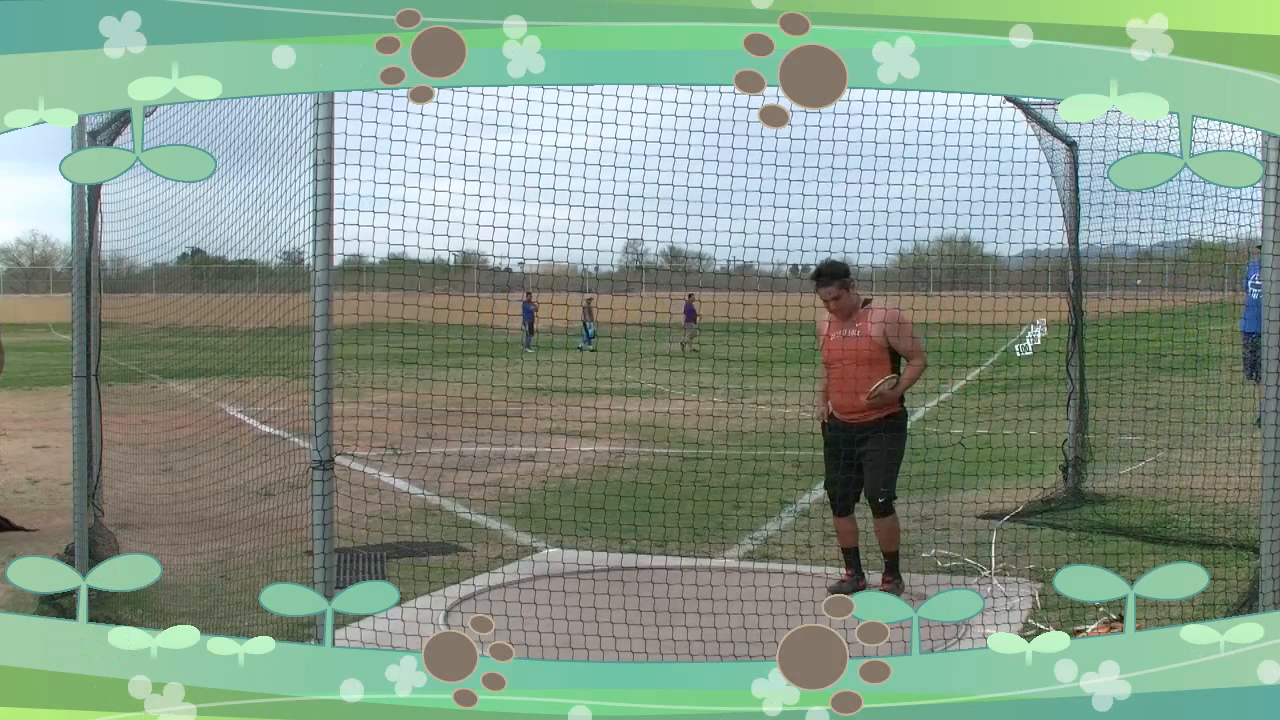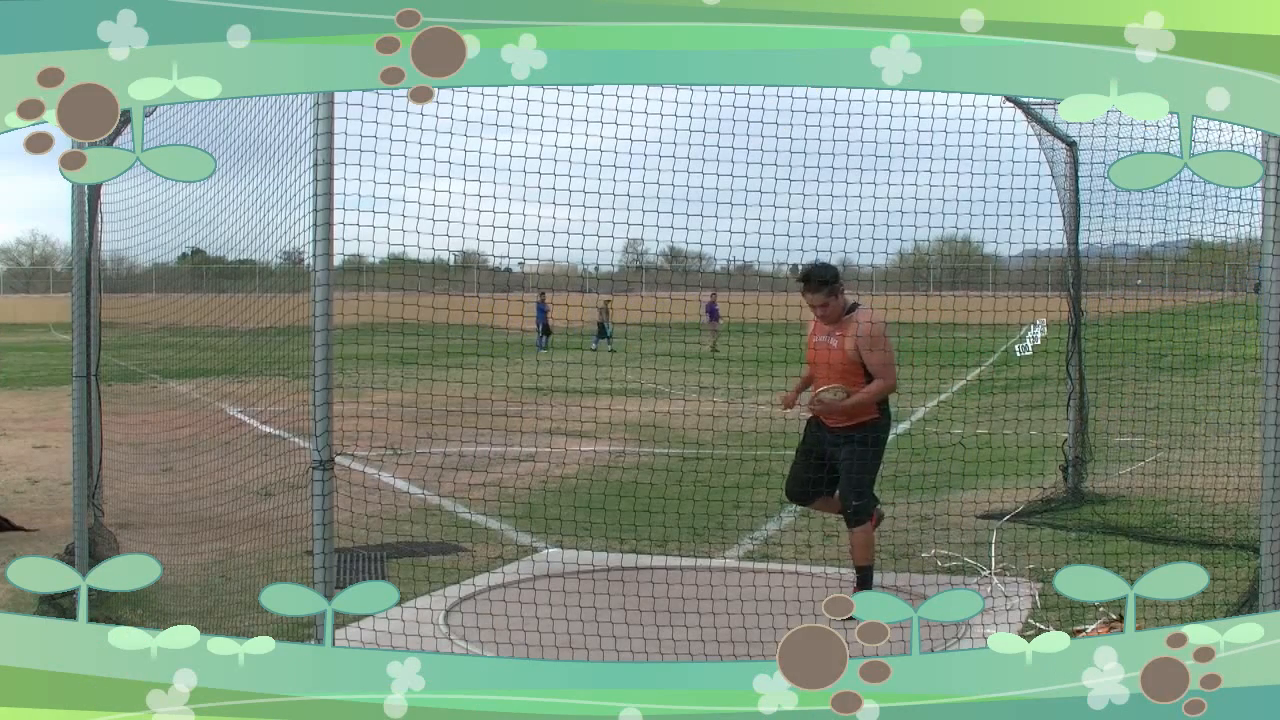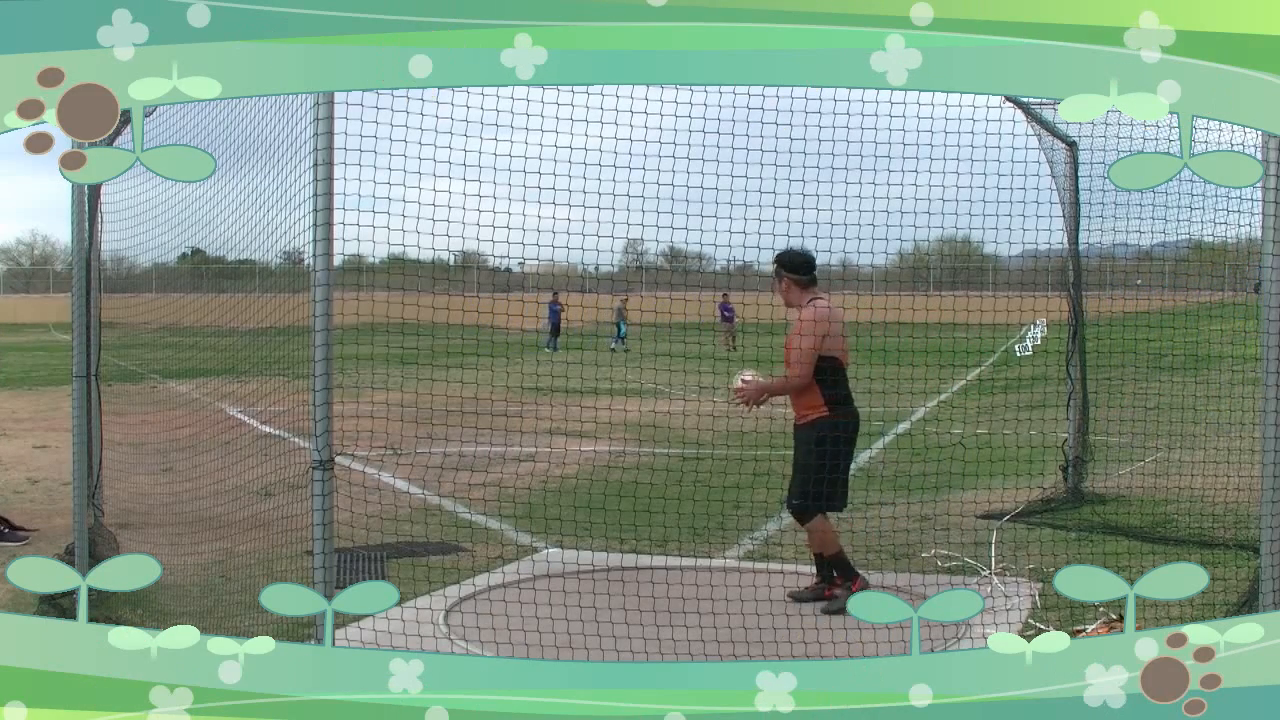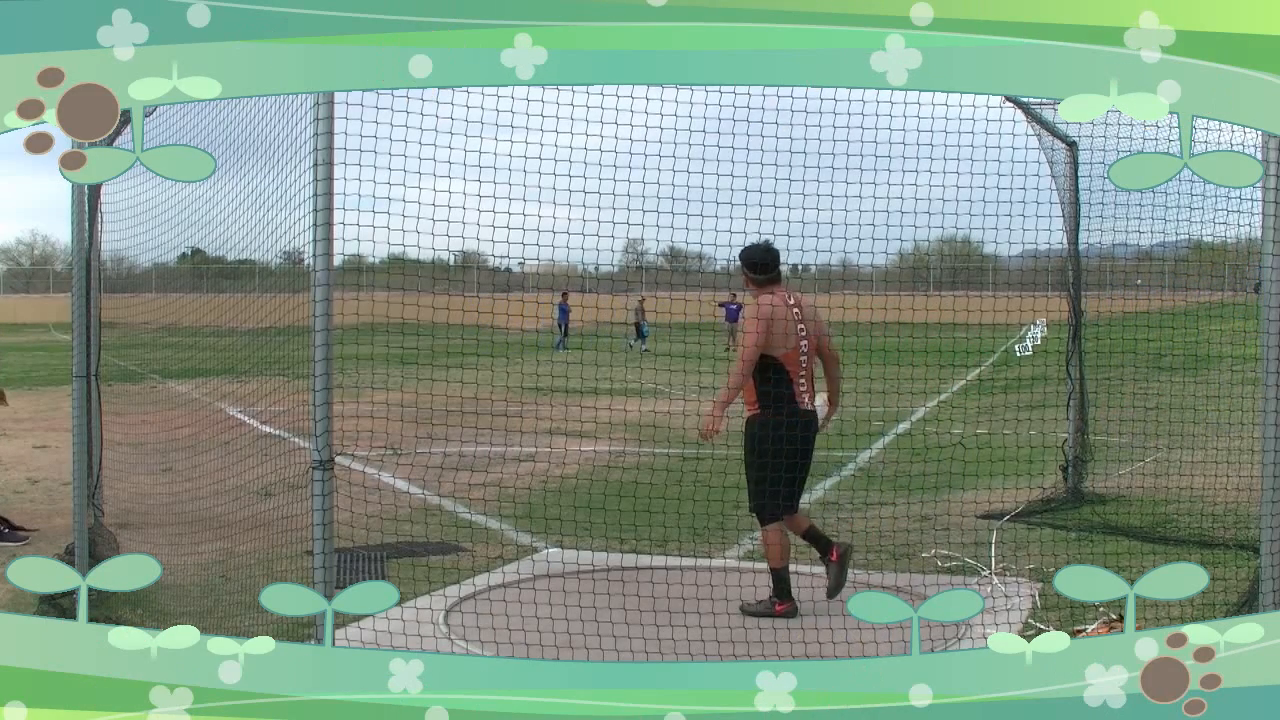
dt=0.7s
person 1, frame 1
left shoulder: (885, 317)
right shoulder: (824, 325)
left elbow: (918, 360)
left wrist: (895, 393)
right wrist: (822, 401)
left hip: (883, 424)
right hip: (840, 426)
left knee: (879, 499)
right knee: (839, 502)
left ankle: (892, 575)
right ankle: (853, 573)
person 1, frame 2
left shoulder: (867, 325)
right shoulder: (816, 322)
left elbow: (887, 382)
left wrist: (843, 406)
right wrist: (797, 389)
left hip: (863, 429)
right hip: (823, 424)
left knee: (853, 510)
right knee: (798, 490)
left ankle: (865, 590)
right ankle: (867, 512)
person 1, frame 3
left shoulder: (811, 314)
right shoulder: (818, 311)
left elbow: (799, 377)
left wrist: (760, 389)
right wrist: (767, 389)
left hip: (827, 425)
right hip: (820, 423)
left knee: (802, 506)
right knee: (813, 506)
left ankle: (849, 578)
right ankle: (826, 582)
person 1, frame 4
left shoulder: (765, 307)
right shoulder: (805, 310)
left elbow: (745, 363)
right elbow: (831, 360)
left wrist: (718, 408)
right wrist: (832, 403)
left hip: (770, 422)
right hip: (802, 420)
left knee: (769, 511)
right knee: (780, 505)
left ankle: (782, 600)
right ankle: (831, 551)
